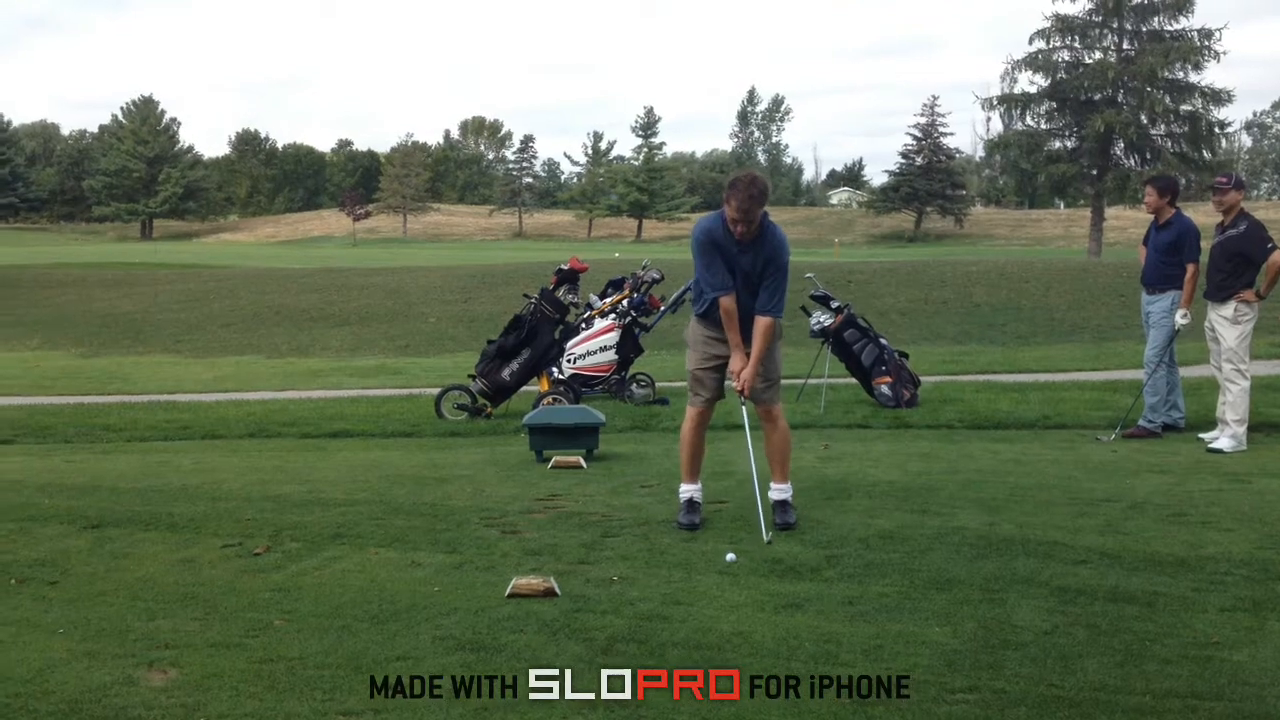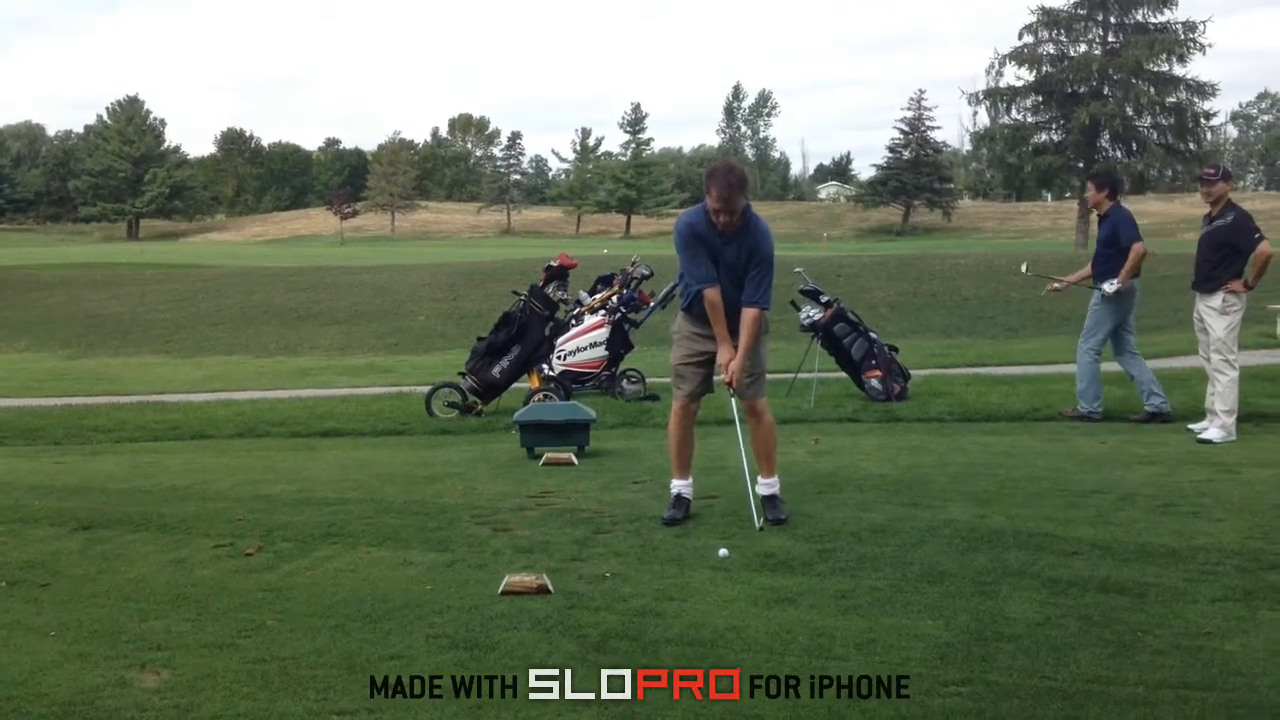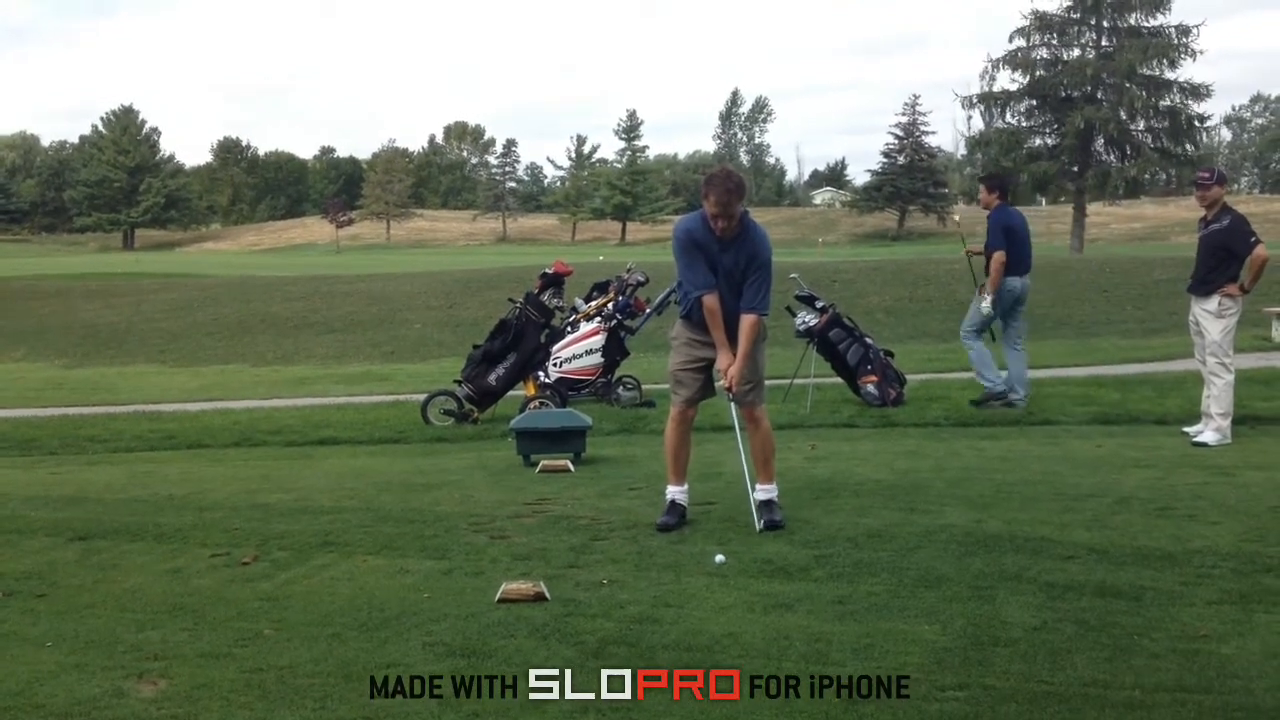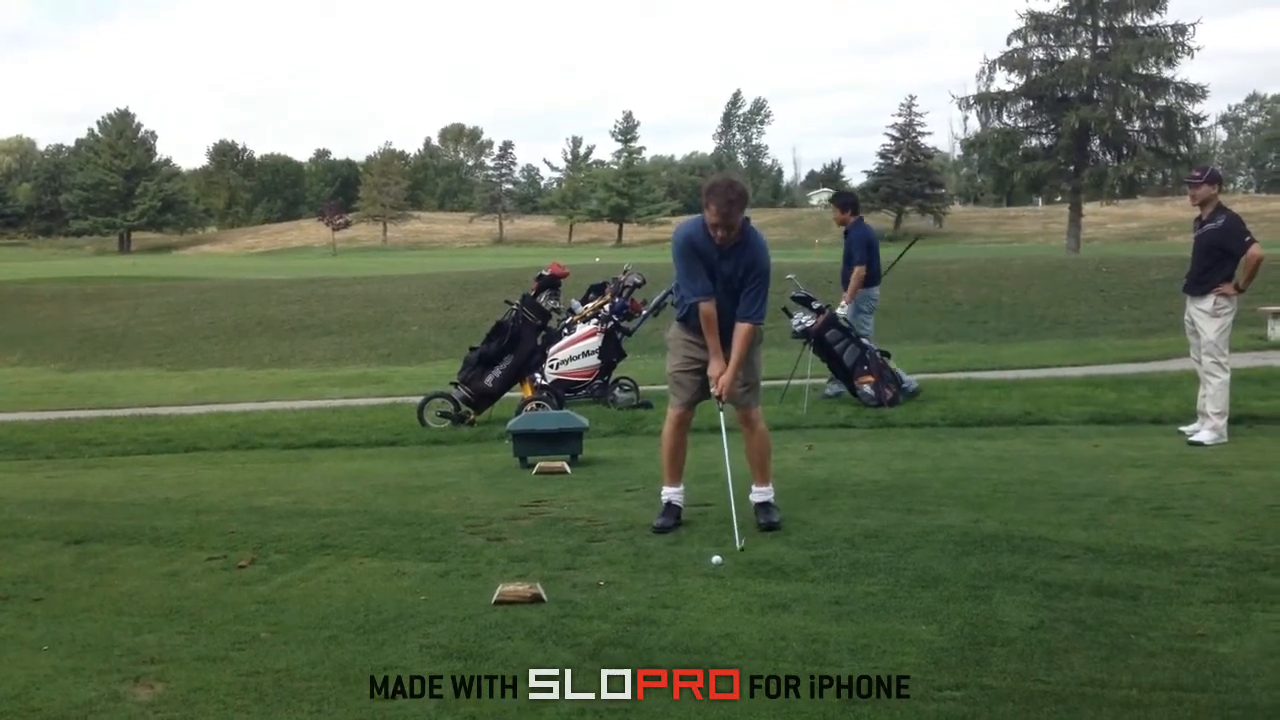
dt=1s
person 1, frame 1
left shoulder: (776, 243)
right shoulder: (705, 231)
left elbow: (767, 312)
right elbow: (723, 297)
left wrist: (752, 363)
right wrist: (735, 352)
left hip: (759, 328)
right hip: (710, 326)
left knee: (771, 410)
right knee: (698, 411)
left ankle: (781, 494)
right ankle: (690, 495)
person 1, frame 2
left shoulder: (759, 235)
right shoulder: (688, 225)
left elbow: (754, 303)
right elbow: (708, 289)
left wrist: (740, 355)
right wrist: (721, 345)
left hip: (745, 324)
right hip: (696, 324)
left knee: (756, 405)
right knee: (683, 406)
left ankle: (769, 488)
right ankle: (681, 491)
person 1, frame 3
left shoulder: (757, 241)
right shoulder: (686, 231)
left elbow: (752, 310)
right elbow: (706, 295)
left wrist: (739, 361)
right wrist: (721, 351)
left hip: (743, 330)
right hip: (695, 330)
left knee: (754, 411)
right knee: (681, 412)
left ankle: (766, 494)
right ankle: (676, 498)
person 1, frame 4
left shoulder: (756, 249)
right shoulder: (686, 236)
left elbow: (748, 319)
right elbow: (703, 302)
left wrist: (731, 369)
right wrist: (713, 358)
left hip: (739, 335)
right hip: (691, 332)
left knee: (751, 414)
right knee: (679, 413)
left ankle: (763, 497)
right ankle: (672, 499)
person 2, frame 1
left shoulder: (1249, 227)
right shoulder: (1220, 228)
left hip: (1236, 310)
right hip: (1214, 308)
left knee: (1235, 372)
right knee: (1222, 372)
left ankle: (1236, 435)
right ankle: (1224, 427)
person 2, frame 2
left shoulder: (1236, 218)
right shoulder: (1208, 219)
left elbow: (1265, 251)
left wrist: (1248, 284)
left hip: (1224, 300)
right hip: (1202, 298)
left knee: (1223, 361)
right knee: (1210, 362)
left ankle: (1225, 426)
right ankle: (1213, 418)
person 2, frame 3
left shoulder: (1232, 221)
right shoulder: (1204, 222)
left elbow: (1260, 254)
left wrist: (1244, 288)
right wrist: (1196, 281)
left hip: (1220, 303)
right hip: (1199, 301)
left knee: (1219, 364)
right knee: (1206, 365)
left ankle: (1220, 429)
right ankle: (1208, 421)
person 2, frame 4
left shoulder: (1227, 221)
right shoulder: (1200, 222)
left elbow: (1255, 253)
left wrist: (1239, 287)
right wrist: (1191, 281)
left hip: (1214, 302)
right hip: (1194, 301)
left knee: (1214, 364)
right knee: (1202, 364)
left ankle: (1216, 428)
right ankle: (1204, 421)
person 3, frame 1
left shoulder: (1185, 227)
right shoulder: (1155, 224)
left elbow: (1192, 270)
left wrist: (1184, 308)
left hip: (1168, 299)
right hip: (1148, 297)
left knee: (1154, 359)
right knee: (1164, 360)
left ankle: (1151, 423)
right ankle: (1173, 417)
person 3, frame 2
left shoulder: (1119, 217)
right shoulder: (1108, 219)
left elbow: (1139, 250)
right elbow: (1100, 262)
left wrist: (1120, 280)
right wrist: (1069, 280)
left hip: (1113, 291)
right hip: (1115, 291)
left knee: (1089, 347)
right knee: (1126, 352)
left ankle: (1089, 408)
right ankle: (1158, 405)
person 3, frame 3
left shoulder: (997, 218)
right shoulder: (1017, 216)
left elbow: (999, 259)
left wrist: (988, 295)
right wrist: (981, 251)
left hip: (1002, 283)
right hip: (1022, 282)
left knee: (970, 332)
right knee: (1014, 342)
left ankle: (994, 386)
right ankle: (1017, 395)
person 3, frame 4
left shoulder: (858, 234)
right shoulder: (859, 231)
left elbow: (859, 271)
left wrist: (844, 302)
left hip: (862, 295)
right hip: (860, 295)
left ankle: (906, 384)
right ankle: (837, 386)
